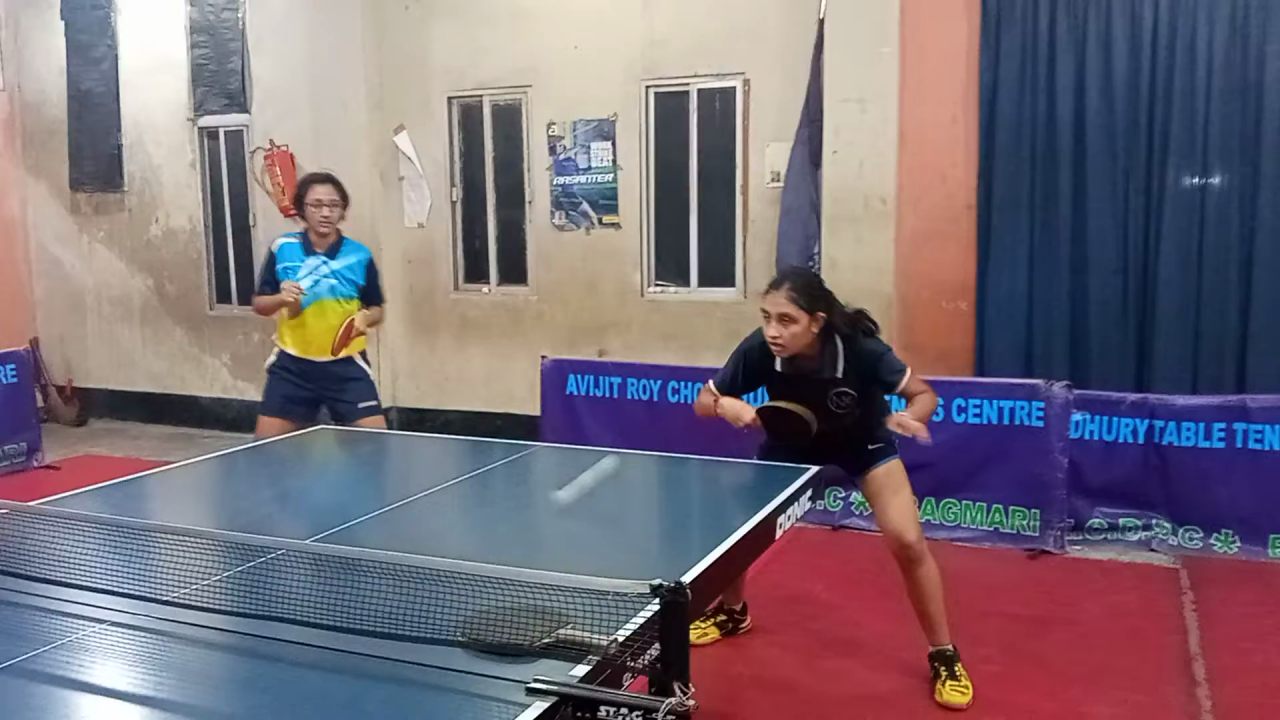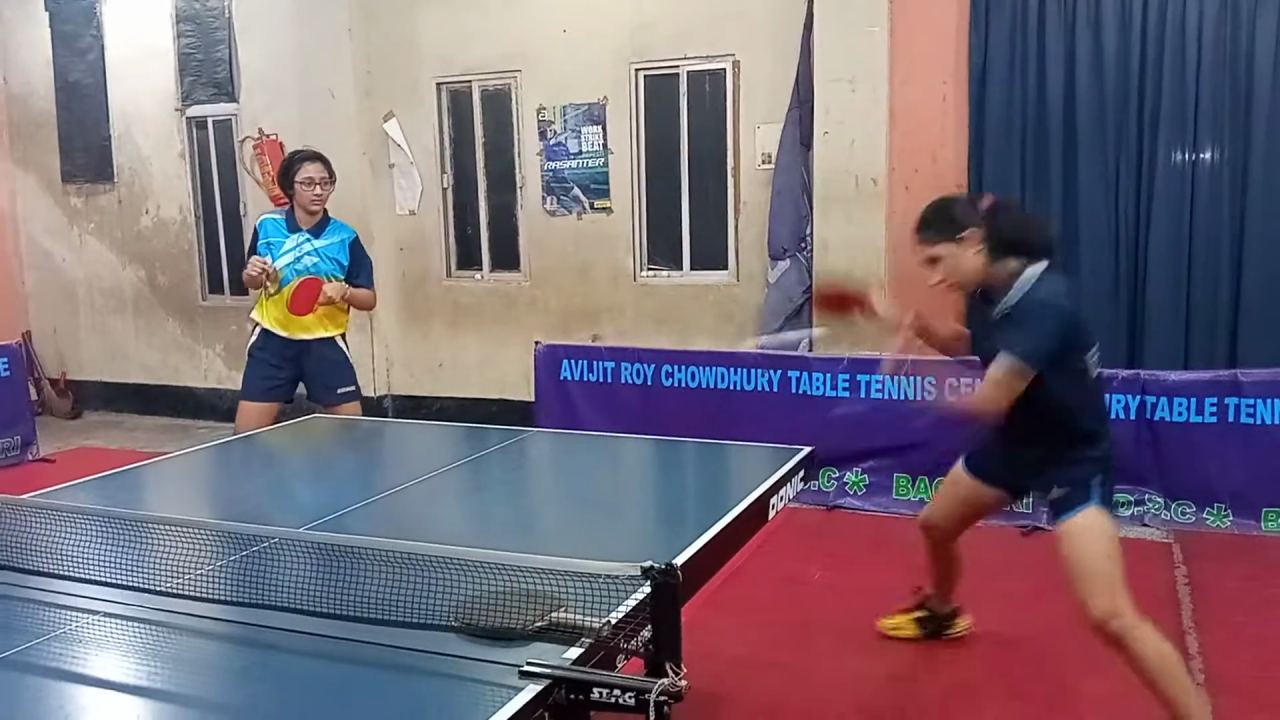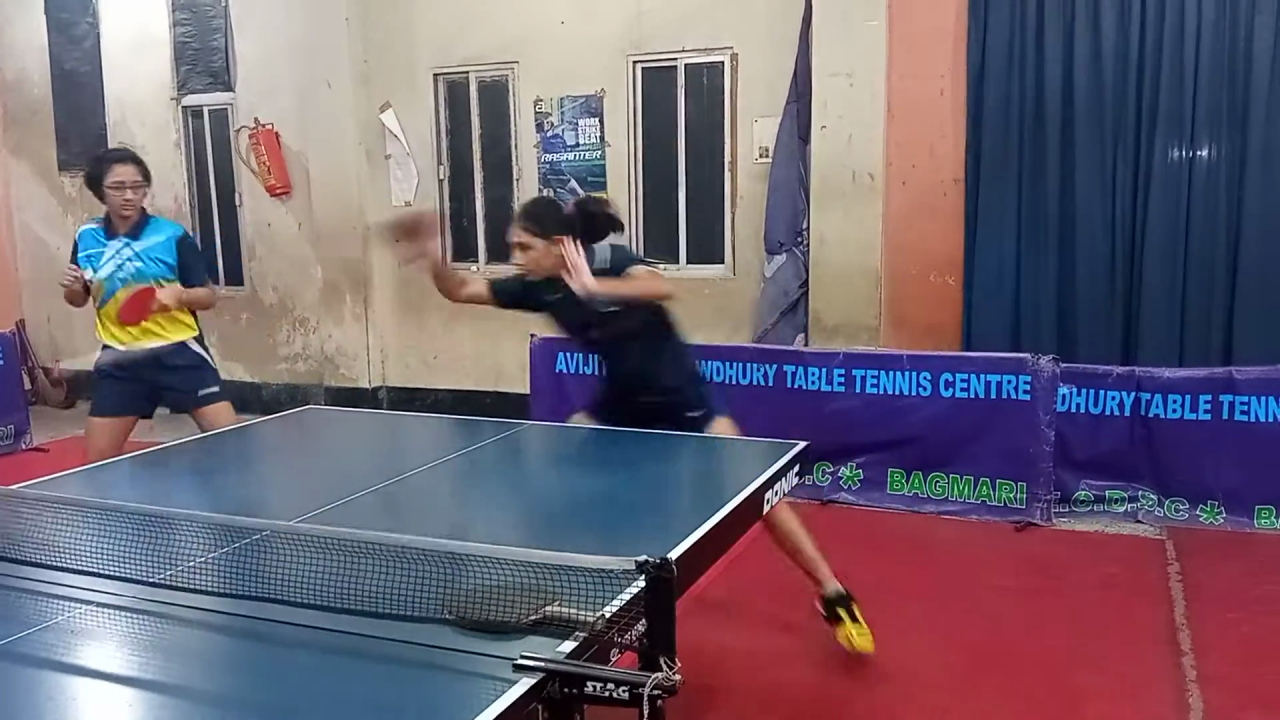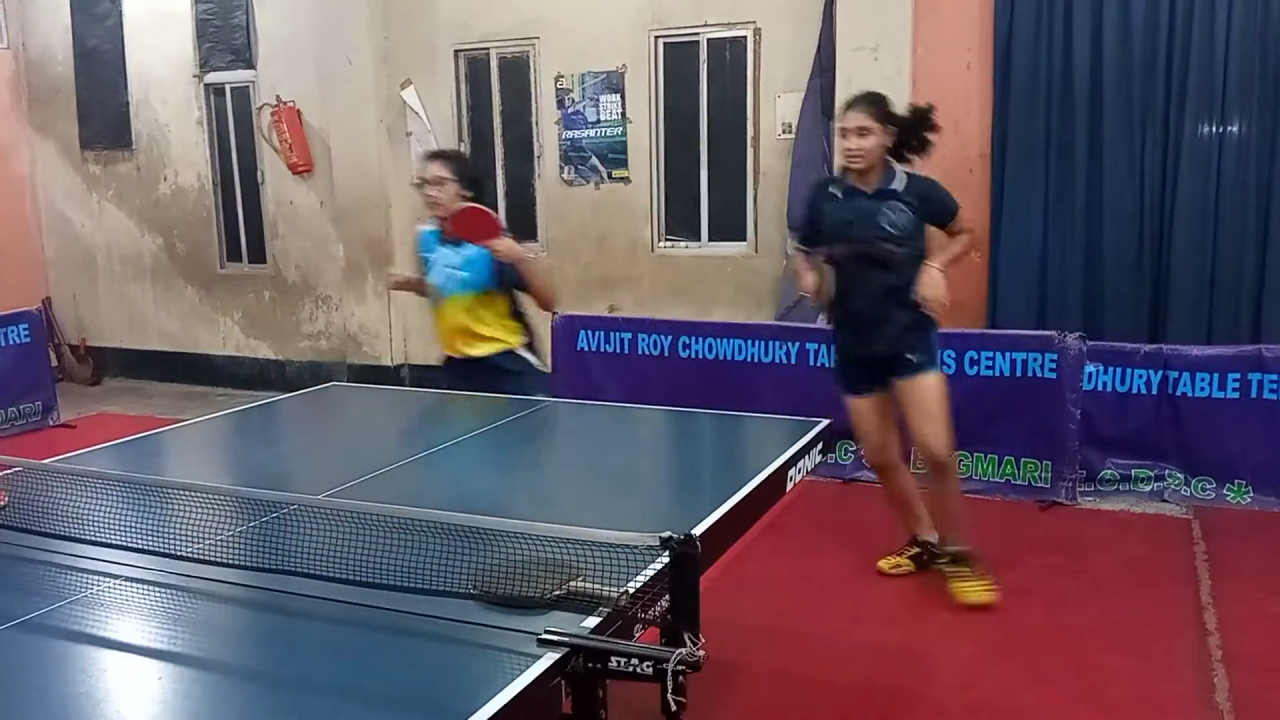
dt=1s
person 1, frame 1
left shoulder: (862, 349)
right shoulder: (758, 351)
left elbow: (923, 393)
right elbow: (706, 401)
left wrist: (911, 417)
right wrist: (726, 408)
left hip: (865, 442)
right hip: (793, 442)
left knee: (907, 541)
left ankle: (944, 655)
right ankle: (731, 611)
person 1, frame 2
left shoulder: (1047, 301)
right shoulder: (993, 288)
left elbow: (988, 407)
right elbow: (968, 345)
right wrist: (920, 328)
left hip: (1074, 462)
right hip: (1015, 445)
left knee: (1108, 617)
right knee: (935, 523)
right ankle: (941, 611)
person 1, frame 3
left shoulder: (613, 260)
right shoulder: (532, 284)
left elbow: (660, 288)
right elbow: (466, 292)
left wrist: (592, 285)
right wrist: (432, 254)
left hip: (679, 396)
right hip: (621, 399)
left ankle: (834, 596)
person 1, frame 4
left shoulder: (919, 190)
right shoulder: (821, 195)
left elbow: (964, 234)
right elbow: (803, 256)
left wrist: (935, 266)
right wrist: (813, 275)
left hip: (909, 335)
right hip: (850, 342)
left knee: (936, 451)
right knee: (881, 457)
left ankle: (956, 554)
right ankle: (925, 541)
person 2, frame 1
left shoulder: (360, 257)
right shoulder: (282, 250)
left elbow: (377, 310)
right elbow: (259, 305)
left wrist: (365, 318)
right wrist: (281, 299)
left hip: (346, 365)
right hip: (293, 364)
person 2, frame 2
left shoulder: (345, 237)
right shoulder: (266, 226)
left elbow: (369, 300)
right elbow: (252, 284)
left wrist: (343, 291)
right wrist: (252, 274)
left hip: (325, 344)
right hip: (272, 342)
right knee: (245, 436)
person 2, frame 3
left shoulder: (172, 237)
right shoulder: (87, 238)
left elbow: (209, 296)
right elbow: (79, 300)
left wrist: (179, 294)
right wrist: (71, 288)
left hip: (179, 354)
right hip: (120, 361)
right knee: (97, 459)
person 2, frame 4
left shoulder: (493, 241)
right shoulder: (427, 237)
left elbow: (548, 301)
left wrist: (522, 257)
right wrist: (410, 283)
left hip: (508, 359)
right hip: (459, 363)
